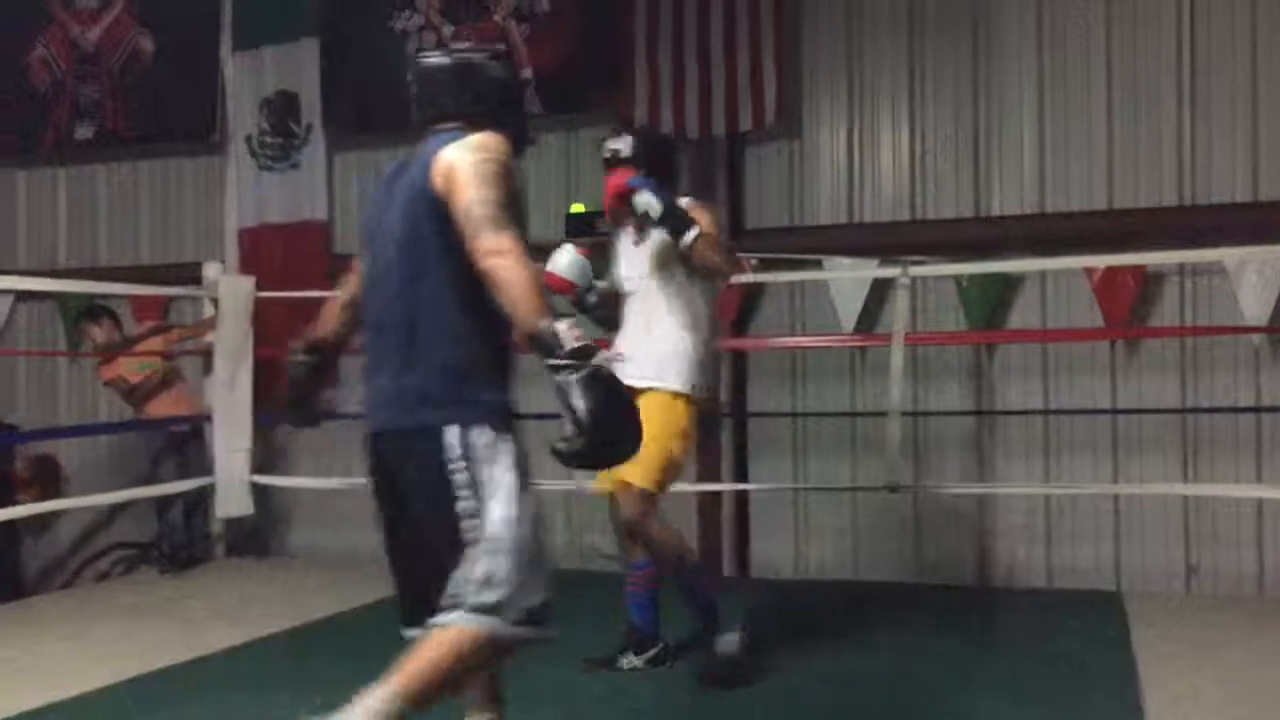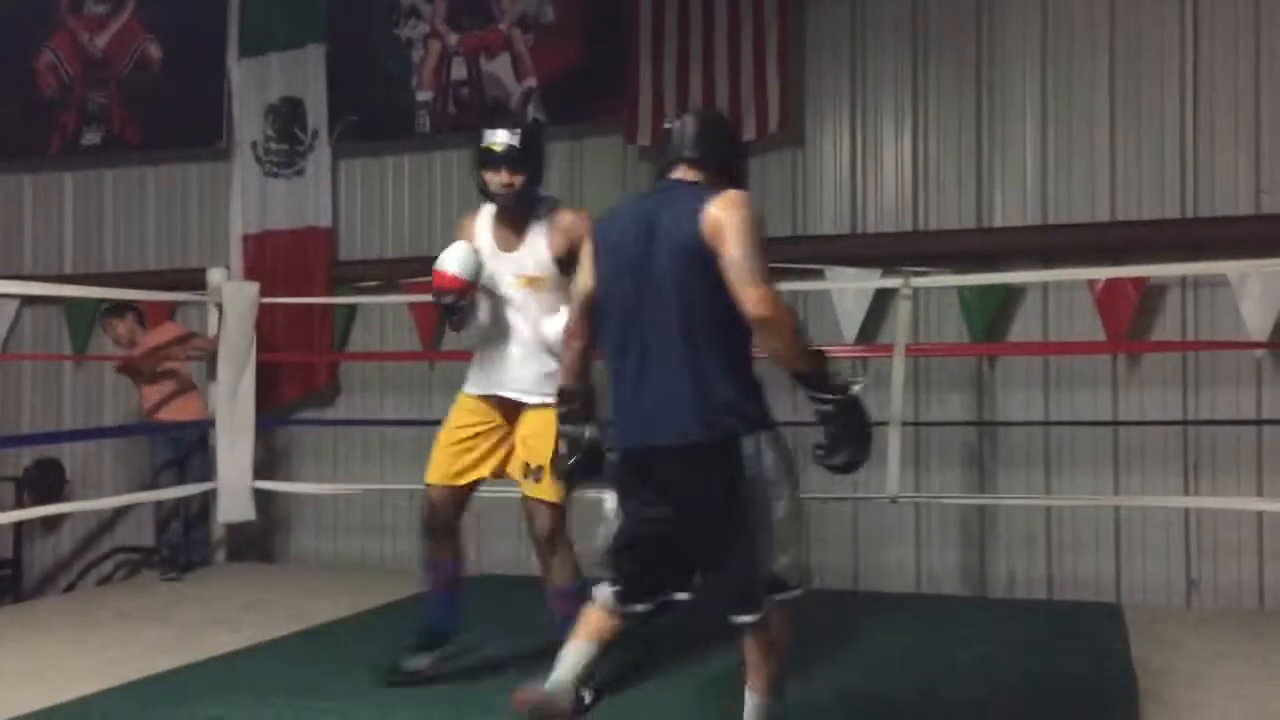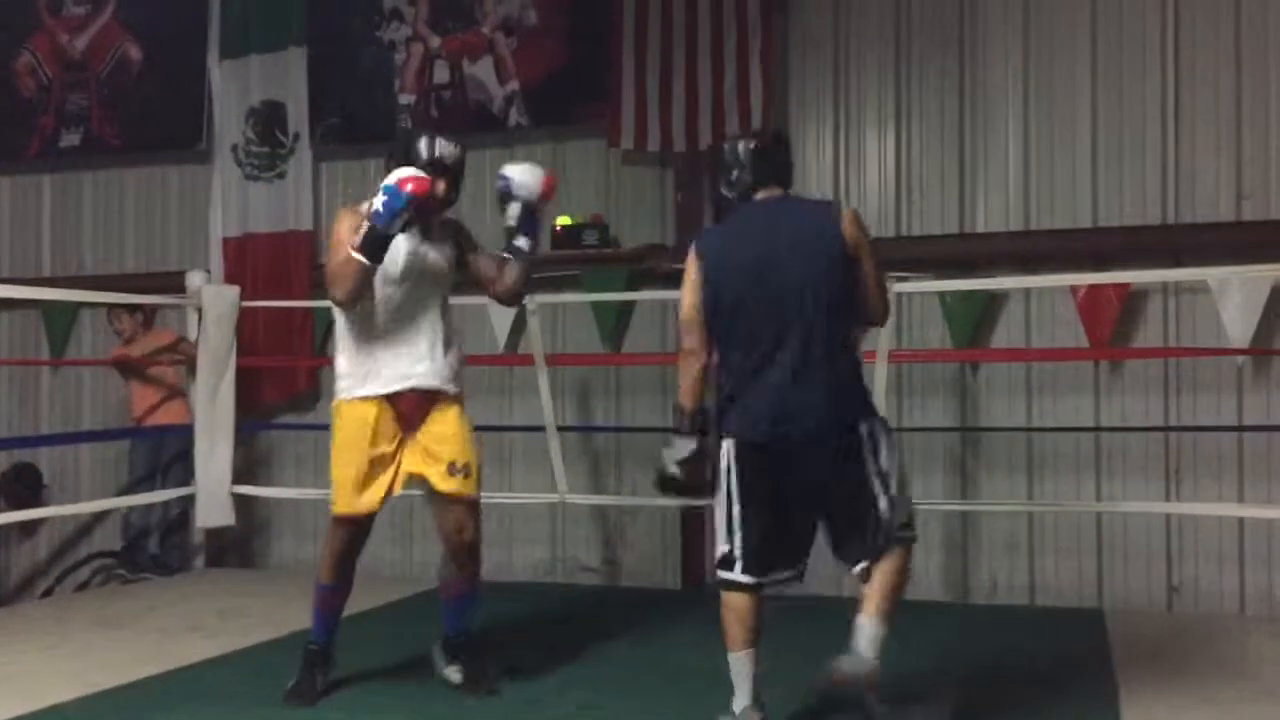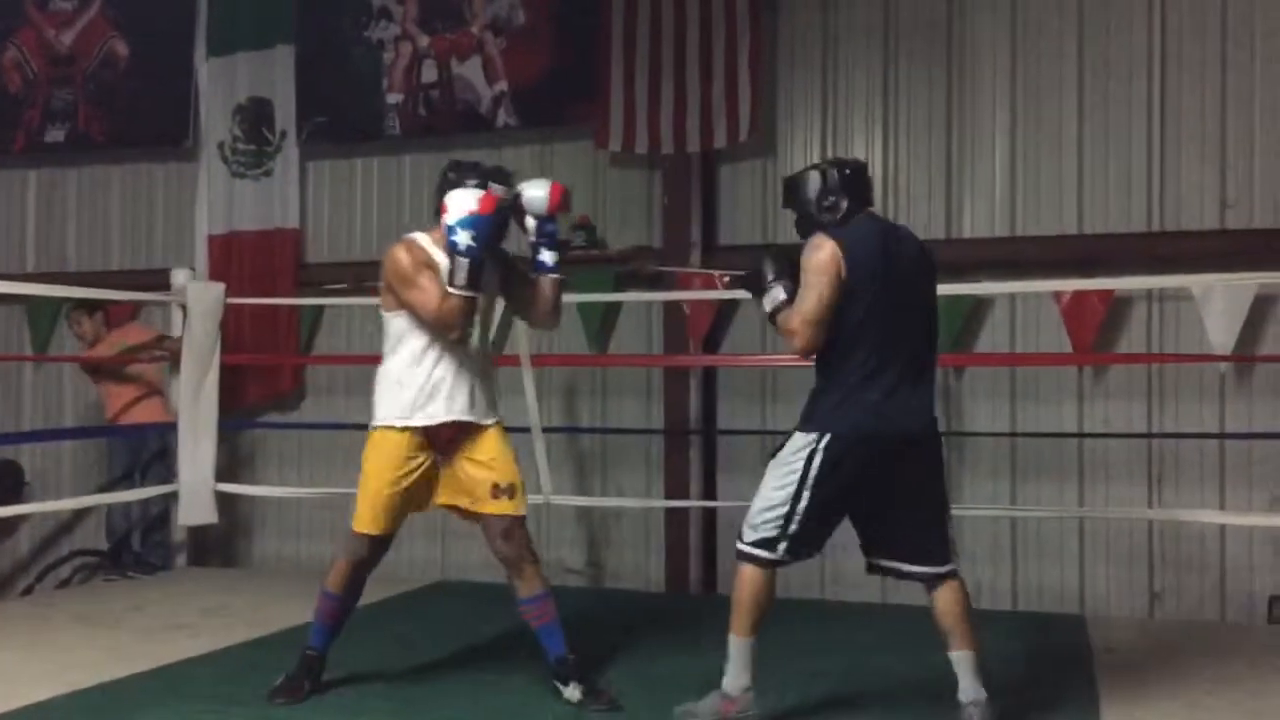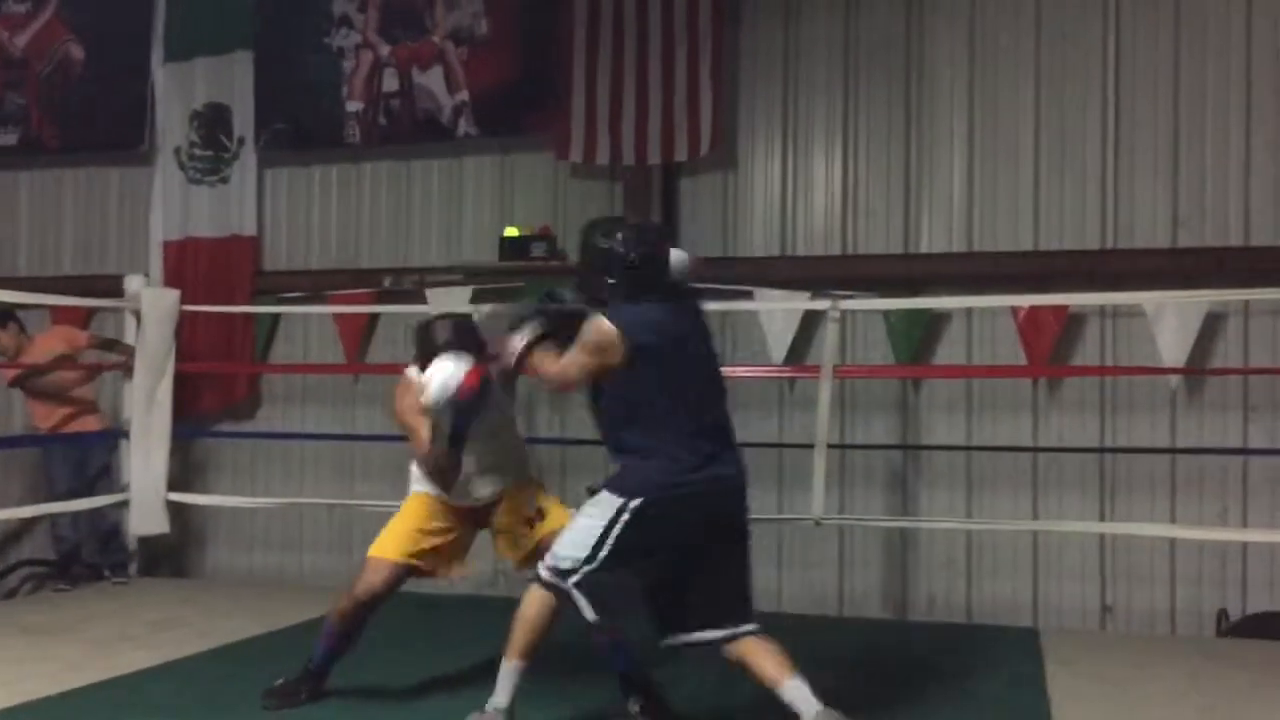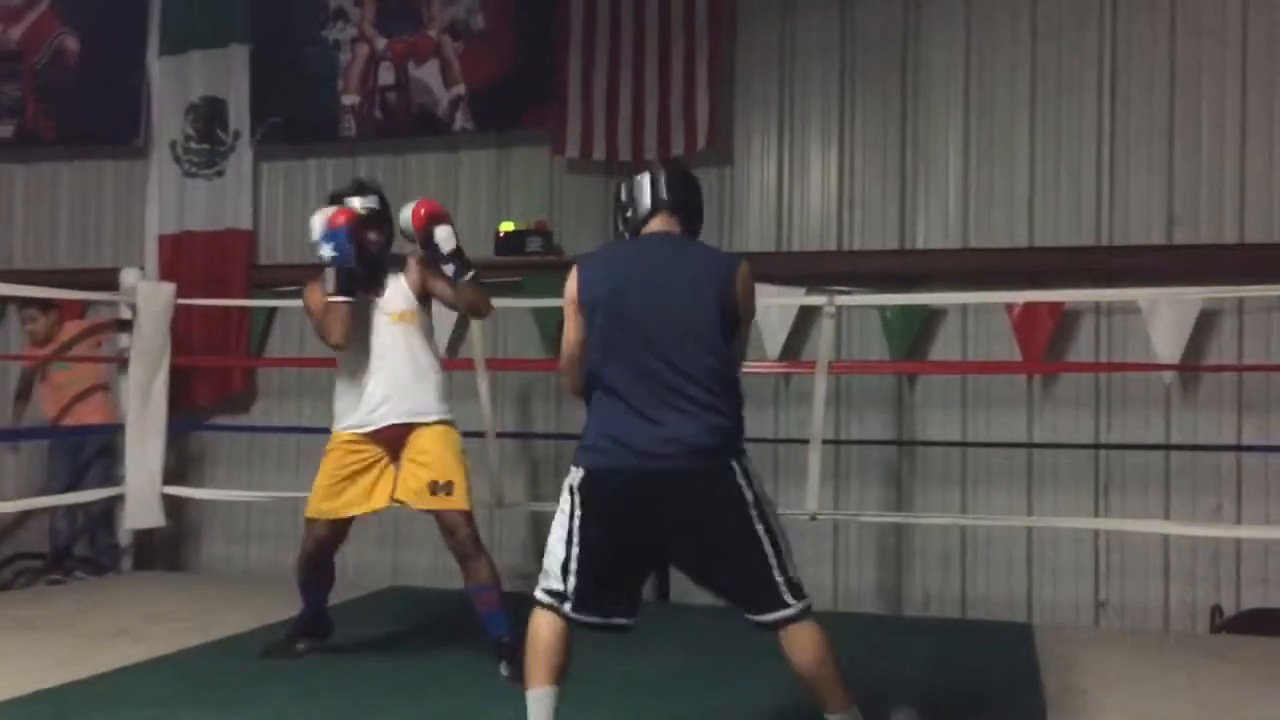
dt=0.5s
person 1, frame 1
left shoulder: (397, 180)
right shoulder: (478, 151)
left elbow: (353, 290)
right elbow: (497, 253)
left wrist: (309, 359)
right wrist: (568, 358)
left hip: (395, 419)
right hip: (454, 414)
left knee: (456, 604)
right knee: (500, 608)
person 1, frame 2
left shoulder: (608, 226)
right shoulder: (724, 206)
left elbow: (576, 329)
right elbow: (760, 307)
left wrist: (572, 415)
right wrist: (828, 390)
left hip: (637, 436)
right hip: (716, 430)
left knee: (626, 582)
right knee: (758, 590)
person 1, frame 3
left shoulder: (706, 249)
right shoulder: (837, 222)
left elbow: (692, 353)
right elbow: (874, 312)
left wrist: (685, 434)
left hip: (750, 428)
right hip: (836, 419)
left knee: (742, 570)
right knee: (888, 541)
right ankle: (863, 652)
person 1, frame 4
left shoulder: (829, 246)
right shoulder: (915, 250)
left elbow: (803, 337)
left wrist: (775, 292)
left hip: (840, 429)
right hip: (913, 431)
left knee: (757, 548)
right knee: (936, 564)
person 1, frame 5
left shoulder: (609, 326)
right shoulder: (680, 303)
left elbow: (558, 374)
left wrist: (521, 347)
left hip: (655, 491)
right hip: (719, 490)
left knee: (553, 578)
right knee: (730, 631)
person 1, frame 6
left shoulder: (588, 273)
right shoulder: (732, 273)
left elbow: (574, 375)
left hip: (610, 467)
right hip: (707, 465)
left knee: (552, 602)
right knee: (786, 608)
person 2, frame 1
left shoulder: (688, 214)
right shoulder: (622, 231)
left elbow: (723, 266)
left wrist: (670, 214)
right wrist: (586, 294)
left hip: (667, 386)
right hip: (625, 384)
left knee: (635, 512)
right knee: (625, 512)
left ankle: (714, 619)
right ankle: (646, 637)
person 2, frame 2
left shoulder: (567, 226)
right shoulder: (472, 226)
right elbow: (461, 320)
right wrist: (451, 299)
left hip: (547, 399)
right hip: (484, 392)
left knee: (546, 530)
right knee: (438, 509)
right ankle: (436, 635)
person 2, frame 3
left shoulder: (448, 232)
right shoulder: (353, 222)
left elbow: (507, 289)
right elbow: (342, 294)
left wrist: (523, 226)
right wrist: (379, 227)
left hip: (437, 395)
right hip: (369, 397)
left knee: (461, 532)
right knee: (347, 531)
left ankle: (452, 647)
right ankle: (316, 658)
person 2, frame 4
left shoulder: (491, 260)
right shoulder: (406, 255)
left elbow: (545, 317)
right elbow: (445, 323)
left wrist: (546, 243)
right wrist: (467, 253)
left hip: (475, 422)
right hip: (405, 424)
left knee: (516, 546)
right knee: (363, 548)
left ankle: (564, 669)
right ankle: (311, 661)
person 2, frame 5
left shoulder: (497, 365)
right shoulder: (409, 390)
right elbow: (442, 477)
right wrist: (451, 419)
left hip: (509, 489)
right hip: (439, 496)
right knee: (366, 592)
right ankle: (311, 675)
person 2, frame 6
left shoulder: (412, 271)
right shoulder: (323, 286)
left elbow: (478, 309)
right elbow: (336, 336)
left wrist: (448, 254)
right wrist: (338, 267)
left hip: (424, 423)
right hip: (358, 432)
left knee: (462, 534)
right knee: (315, 543)
left ankle: (507, 648)
right ankle: (312, 624)
person 3, frame 1
left shoulder: (150, 332)
right shoulder: (106, 365)
left elbow: (194, 331)
right elbow: (134, 396)
right wrist: (160, 374)
left hip: (188, 419)
right hip: (159, 426)
left knee: (196, 487)
left ankle: (199, 551)
right ankle: (173, 554)
person 3, frame 2
left shoulder: (168, 332)
right shoulder: (127, 360)
left elbow: (209, 346)
right elbow: (145, 374)
right wrist: (165, 356)
left hip: (193, 423)
right hip: (162, 428)
left knee: (196, 493)
left ankle: (198, 557)
right ankle: (172, 560)
person 3, frame 3
left shoulder: (163, 337)
right shoulder: (120, 355)
left elbow: (196, 354)
right elbow: (136, 365)
right wrist: (159, 357)
left hip: (177, 426)
right hip: (144, 430)
left knee: (174, 495)
right knee: (138, 493)
left ankle: (171, 560)
right ankle: (133, 559)
person 3, frame 4
left shoulder: (133, 331)
right shoulder: (90, 358)
left elbow: (173, 346)
right elbow: (111, 367)
left wrist: (176, 351)
right wrist: (138, 354)
left hip: (155, 424)
right hip: (121, 429)
right knee: (119, 493)
left ankle: (153, 558)
right ankle: (120, 559)
person 3, frame 5
left shoulder: (58, 335)
left elbow: (103, 343)
right elbow: (46, 389)
left wrist: (135, 354)
right wrist: (82, 377)
left hip: (92, 431)
right hip: (57, 439)
left knee: (101, 498)
right knee: (63, 502)
left ankle: (116, 562)
right ankle: (68, 568)
person 3, frame 6
left shoulder: (83, 331)
right shoulder: (36, 352)
left elbow: (122, 325)
right elbow: (23, 389)
right wrist: (14, 425)
left hip: (98, 425)
right hip: (62, 431)
left knee: (95, 493)
right knee: (59, 494)
left ankle: (104, 559)
right ankle: (60, 561)
